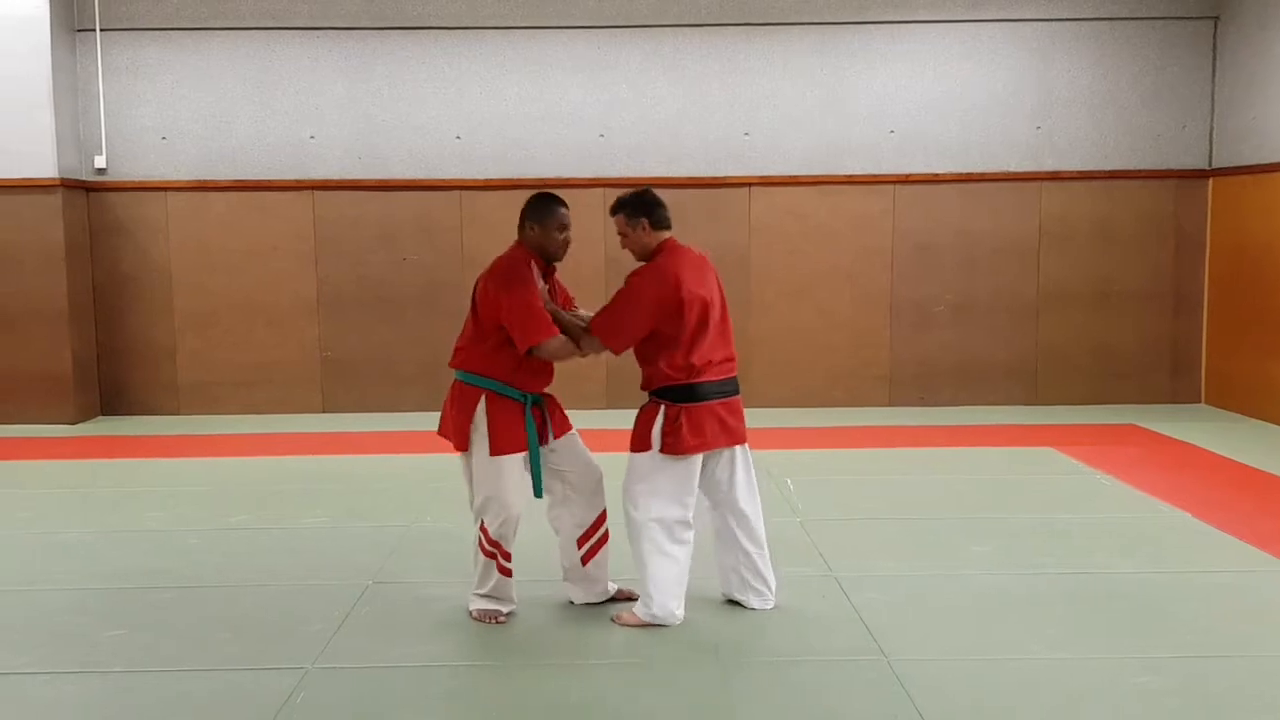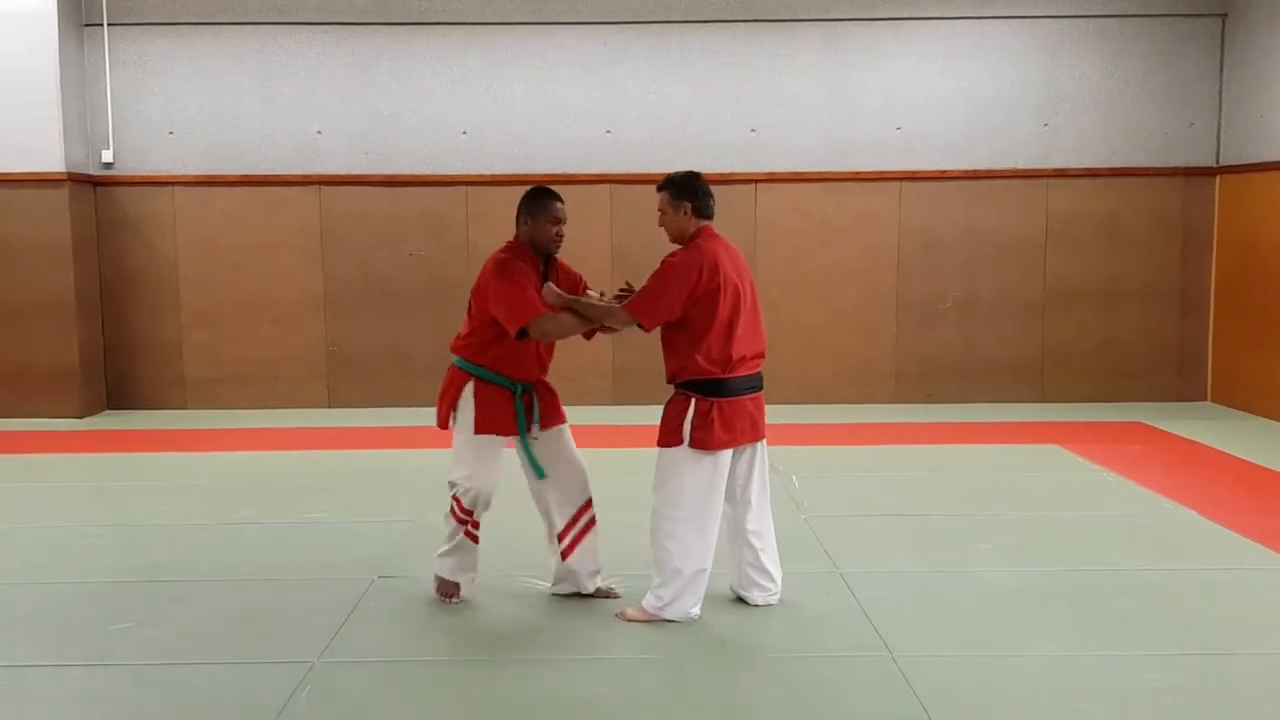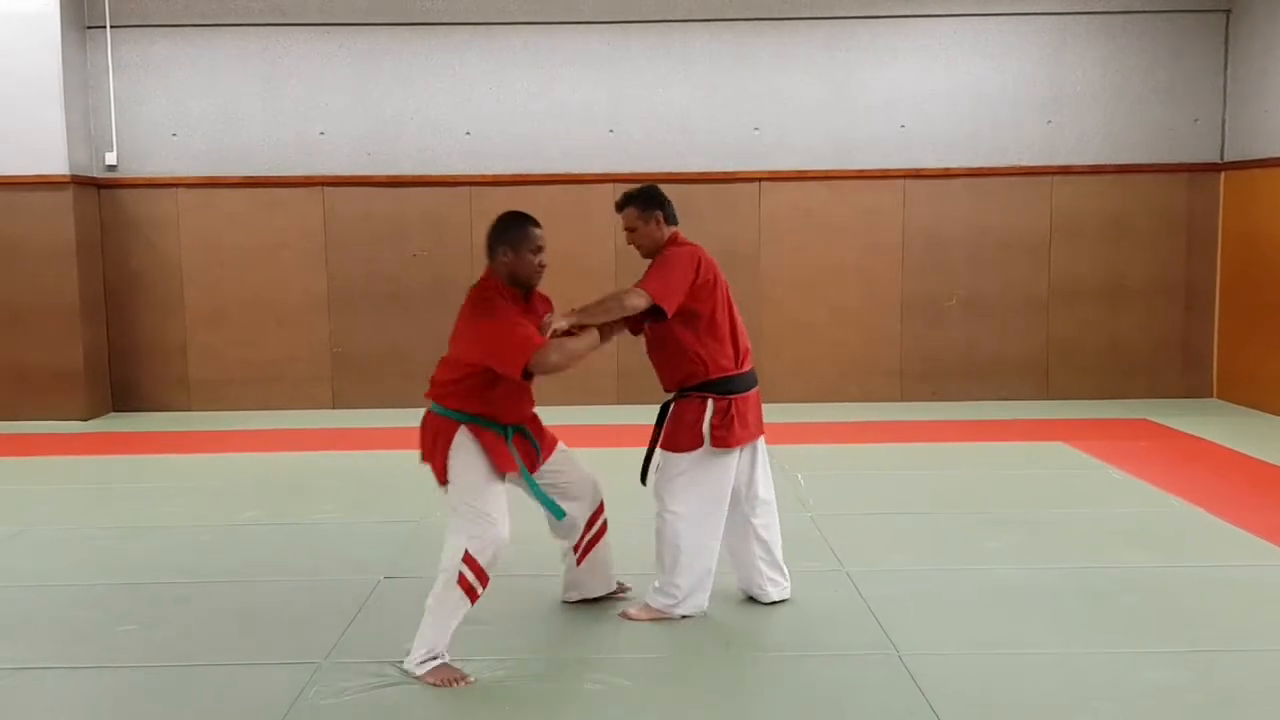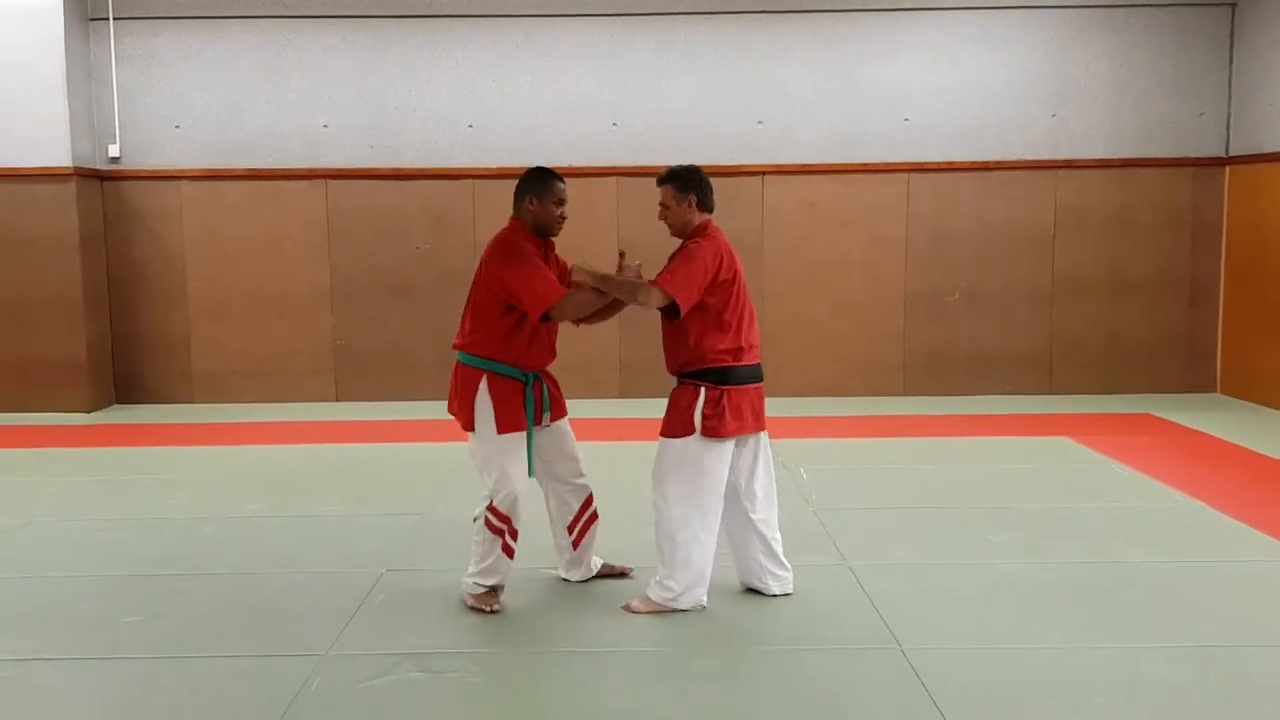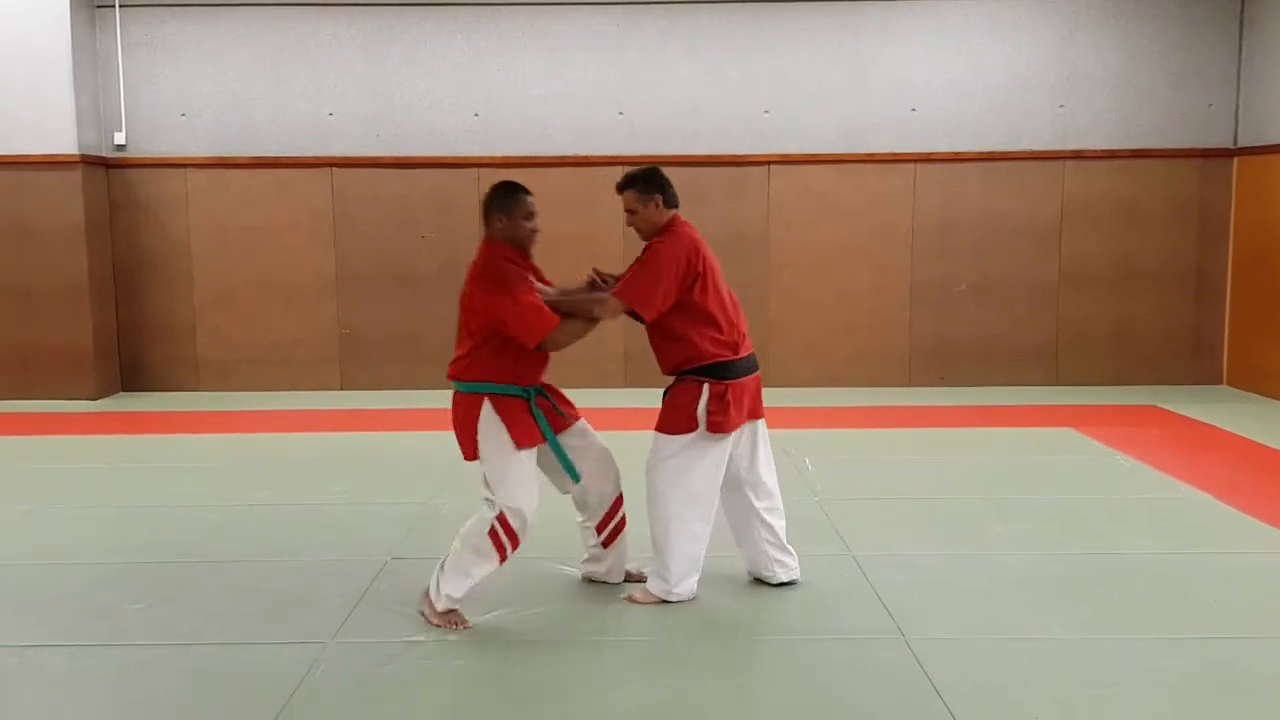
dt=1s
person 1, frame 1
left shoulder: (546, 278)
right shoulder: (511, 274)
right elbow: (548, 348)
left hip: (532, 404)
right hip: (488, 406)
left knee: (583, 481)
right knee: (503, 507)
left ankle: (591, 585)
right ankle: (490, 596)
person 1, frame 2
left shoulder: (558, 272)
right shoulder: (504, 268)
left elbow: (597, 316)
right elbow: (541, 327)
left hip: (530, 391)
right hip: (482, 389)
left knee: (568, 481)
right knee: (475, 485)
left ankle: (577, 577)
right ankle: (452, 568)
person 1, frame 3
left shoulder: (530, 298)
right shoulder: (487, 309)
left elbow: (558, 349)
right elbow: (546, 362)
left wrist: (601, 327)
right wrist: (596, 334)
left hip: (515, 425)
right hip: (466, 431)
left knee: (583, 490)
right knee: (482, 535)
left ankle: (588, 585)
right ankle: (427, 654)
person 1, frame 4
left shoulder: (543, 252)
right shoulder: (510, 251)
left elbow: (583, 312)
right elbow: (564, 309)
left wrist: (623, 293)
left hip: (531, 384)
right hip: (491, 386)
left knee: (566, 474)
right knee: (507, 488)
left ankle: (580, 564)
right ankle: (481, 584)
person 1, frame 5
left shoulder: (519, 265)
right shoulder: (495, 274)
left elbow: (556, 322)
right elbow: (553, 338)
left hip: (531, 396)
right hip: (491, 406)
left knee: (599, 469)
right knee: (515, 506)
left ankle: (607, 566)
right ankle: (441, 595)
person 2, frame 1
left shoulder: (651, 277)
right shoulder: (698, 262)
left elbow: (592, 342)
left wrist: (543, 306)
right wrist: (588, 319)
left hip: (679, 409)
right hip: (723, 400)
left knee: (651, 504)
right knee: (736, 501)
left ankle: (659, 606)
right ankle: (754, 590)
person 2, frame 2
left shoulder: (688, 262)
right shoulder: (730, 255)
left elbow: (625, 318)
left wrist: (565, 300)
right wrist: (643, 300)
left hip: (707, 403)
right hip: (745, 395)
left knee: (683, 505)
right knee: (748, 500)
left ankle: (671, 602)
right ankle: (760, 585)
person 2, frame 3
left shoulder: (681, 259)
right shoulder: (674, 263)
left elbow: (633, 301)
right elbow: (636, 321)
left wrist: (569, 320)
right wrist: (581, 327)
left hip: (711, 402)
right hip: (733, 397)
left knee: (682, 500)
right knee: (748, 497)
left ankle: (674, 599)
right ankle: (769, 584)
person 2, frame 4
left shoulder: (703, 249)
right shoulder: (709, 247)
left elbow: (653, 297)
right elbow: (673, 301)
left wrist: (597, 279)
right wrist: (627, 282)
left hip: (711, 392)
right hip: (739, 386)
left knee: (681, 492)
right knee: (748, 490)
left ankle: (677, 591)
right ankle: (770, 576)
person 2, frame 5
left shoulder: (669, 248)
right shoulder: (683, 241)
left elbow: (608, 309)
right elbow: (647, 303)
left wrist: (549, 298)
right wrist: (617, 286)
left hip: (710, 384)
right hip: (735, 376)
left knee: (674, 479)
right knee: (750, 479)
left ankle: (672, 583)
right ankle: (777, 565)
